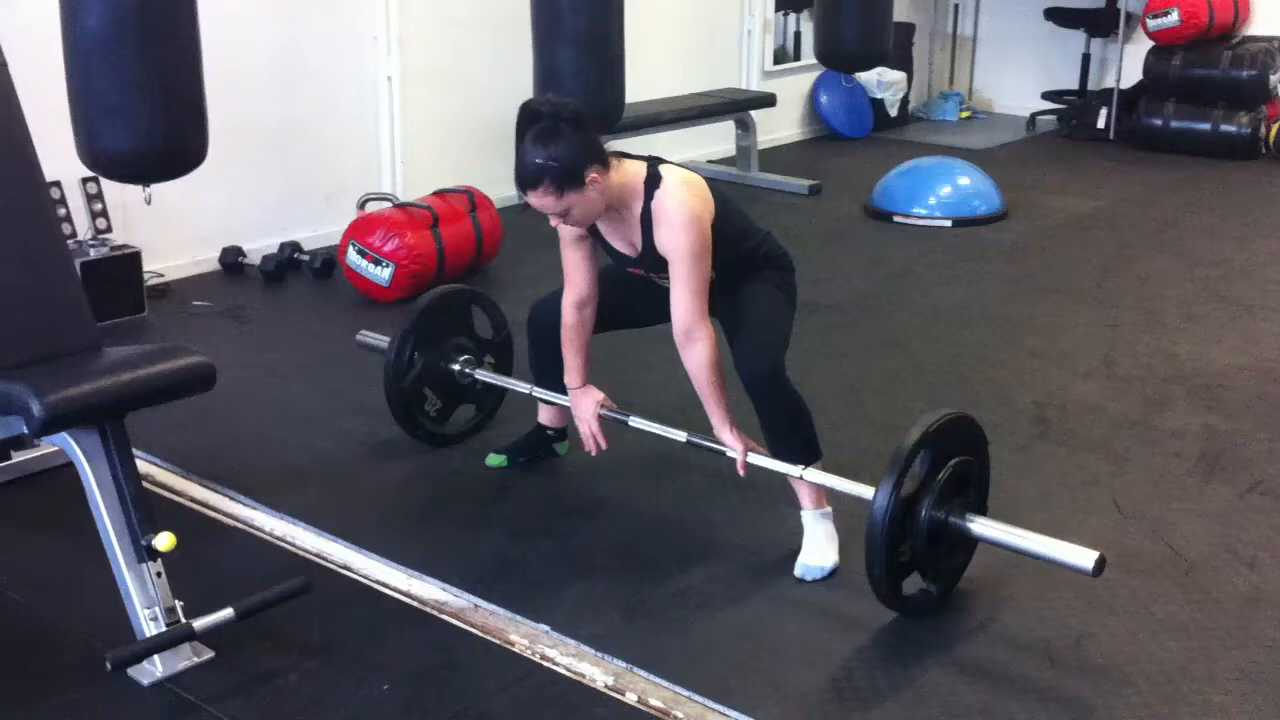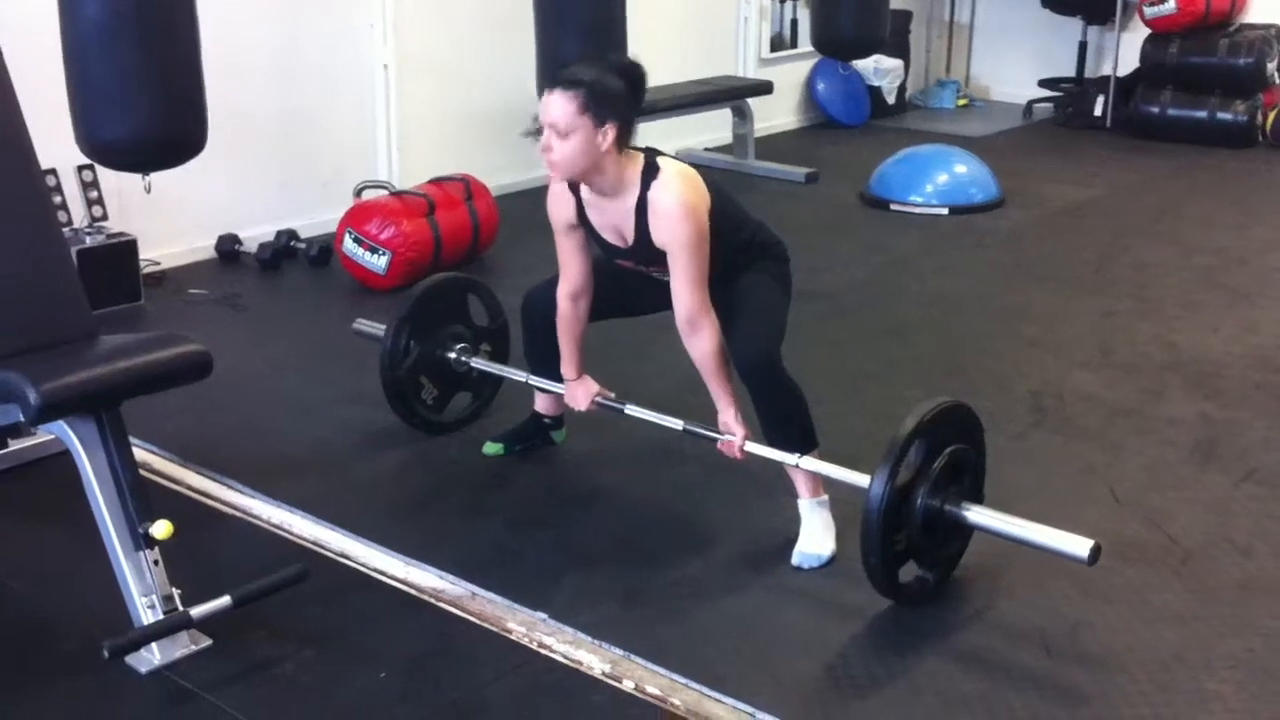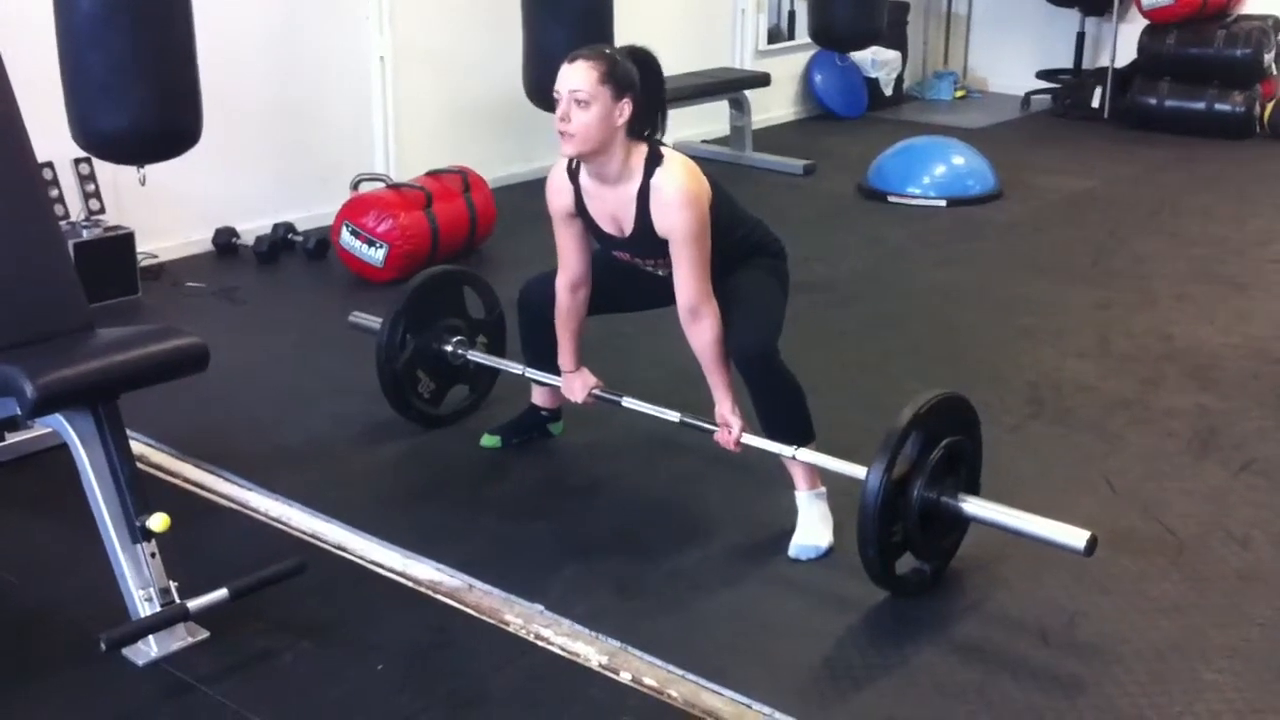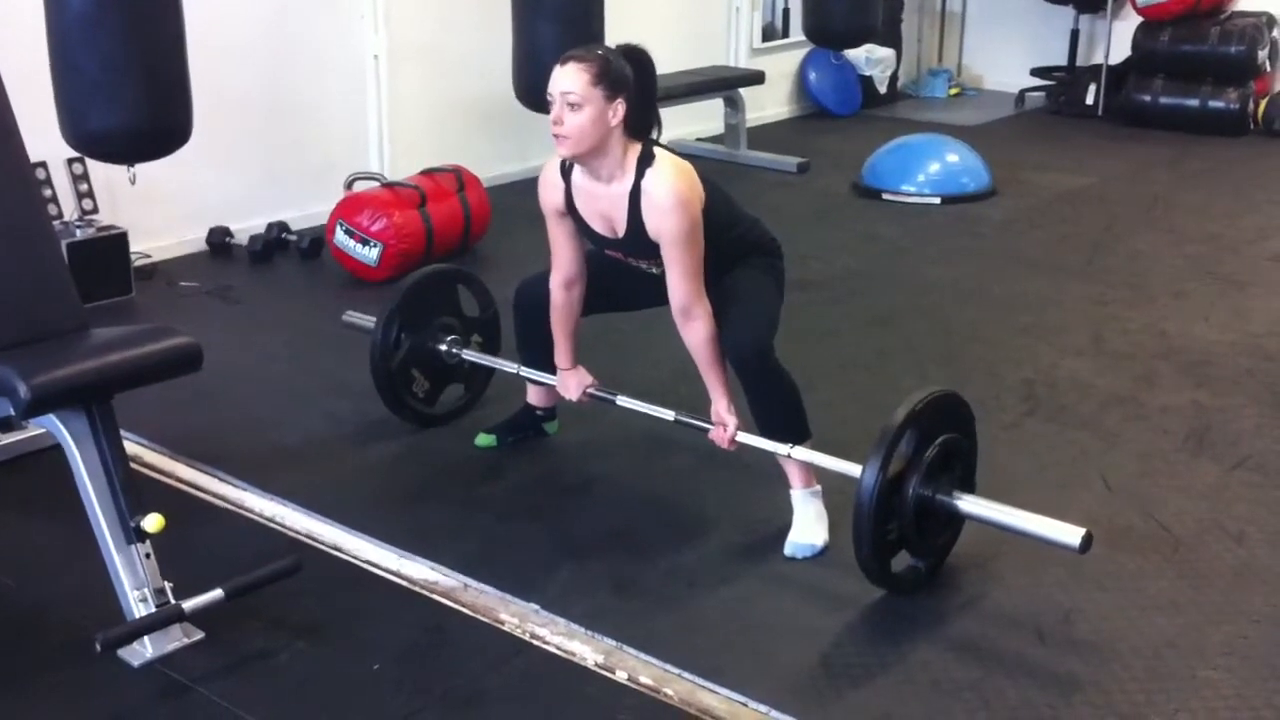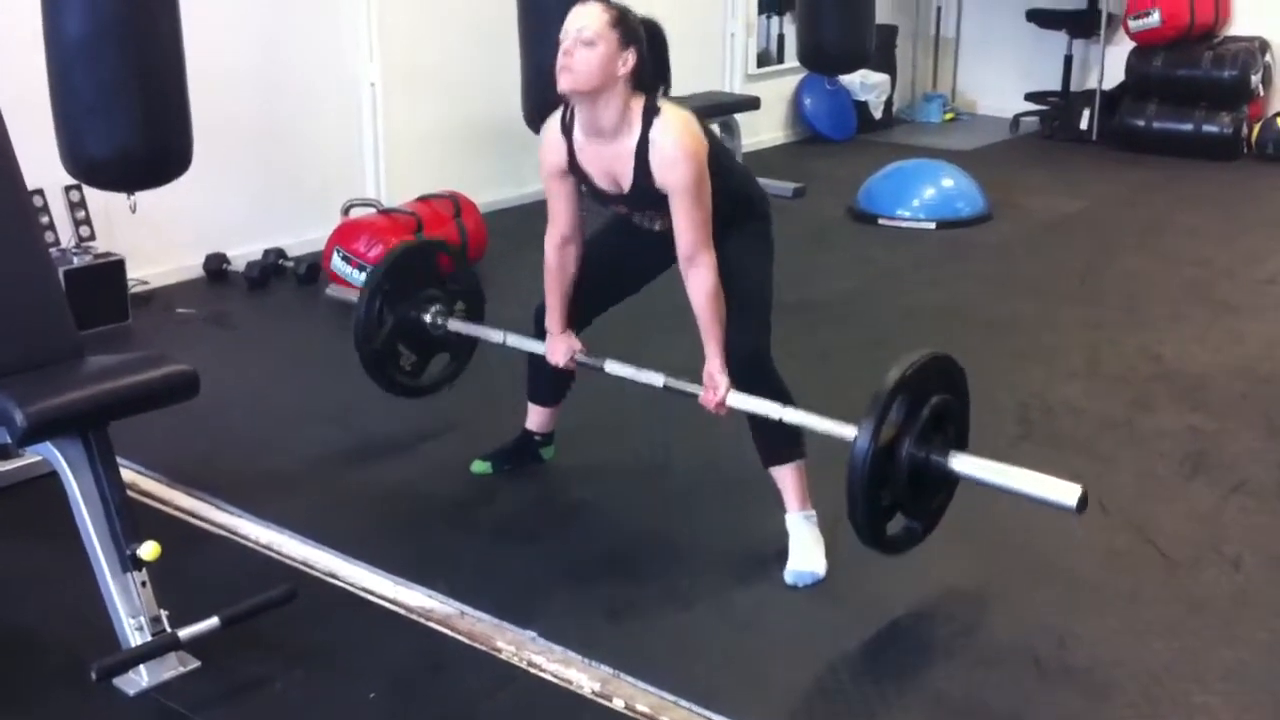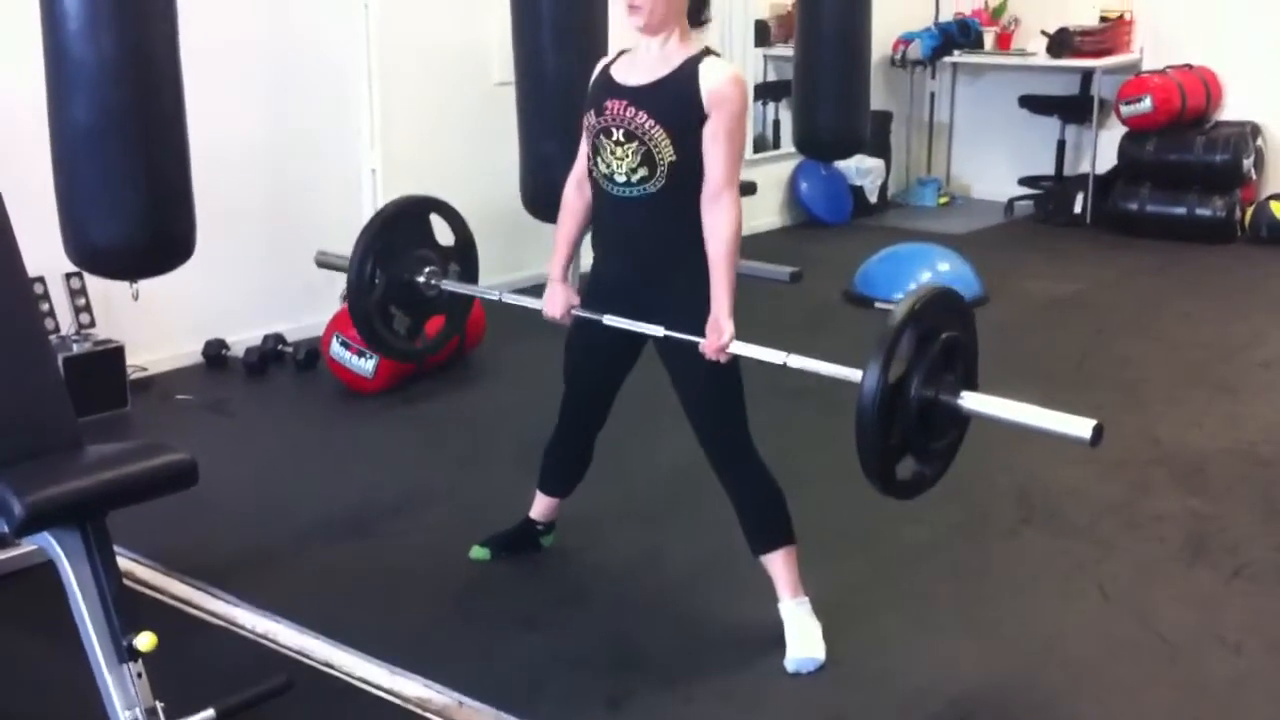
dt=0.7s
person 1, frame 1
left shoulder: (675, 205)
right shoulder: (575, 198)
left elbow: (691, 329)
right elbow: (578, 301)
left wrist: (723, 425)
right wrist: (578, 386)
left hip: (752, 276)
right hip: (658, 274)
left knee: (760, 369)
right knee: (546, 317)
left ankle: (817, 513)
right ankle: (551, 433)
person 1, frame 2
left shoulder: (671, 198)
right shoulder: (565, 193)
left elbow: (693, 319)
right elbow: (573, 292)
left wrist: (727, 411)
right wrist: (573, 375)
left hip: (745, 269)
right hip: (653, 269)
left knee: (755, 359)
right knee: (540, 304)
left ankle: (814, 502)
right ankle: (546, 421)
person 1, frame 3
left shoulder: (673, 187)
right shoulder: (564, 181)
left elbow: (696, 308)
right elbow: (573, 282)
left wrist: (723, 402)
right wrist: (570, 367)
left hip: (743, 266)
right hip: (650, 266)
left knee: (751, 350)
right knee: (537, 297)
left ankle: (811, 493)
right ankle: (544, 413)
person 1, frame 4
left shoulder: (665, 188)
right shoulder: (557, 179)
left elbow: (689, 308)
right elbow: (567, 280)
left wrist: (720, 401)
right wrist: (566, 365)
left hip: (739, 266)
right hip: (644, 266)
left knee: (747, 349)
right knee: (532, 297)
left ankle: (806, 492)
right ankle: (538, 412)
person 1, frame 5
left shoulder: (671, 135)
right shoulder: (561, 133)
left elbow: (698, 254)
right elbow: (562, 239)
left wrist: (714, 364)
right wrist: (556, 326)
left hip: (732, 225)
right hip: (642, 225)
left knee: (746, 356)
right knee: (553, 320)
left ankle: (802, 519)
right ankle: (535, 439)
person 1, frame 6
left shoulder: (715, 78)
right shoulder: (607, 68)
left elbow: (720, 197)
right elbow: (582, 177)
left wrist: (722, 310)
right wrist: (557, 275)
left hip: (683, 288)
right hip: (610, 281)
left knee: (727, 443)
right knee: (577, 413)
left ankle: (795, 605)
right ankle: (537, 525)
